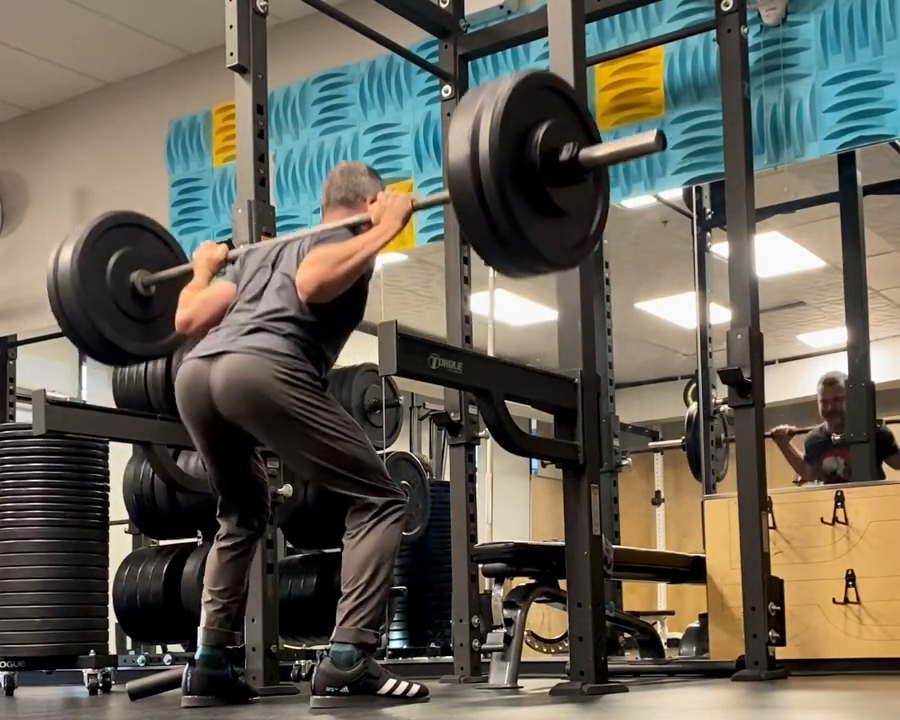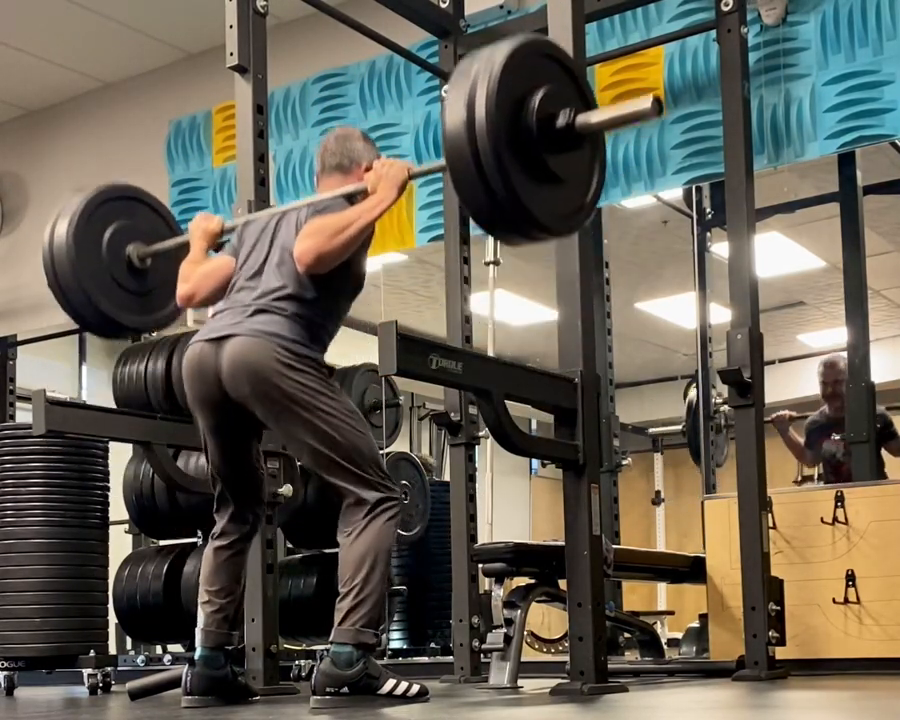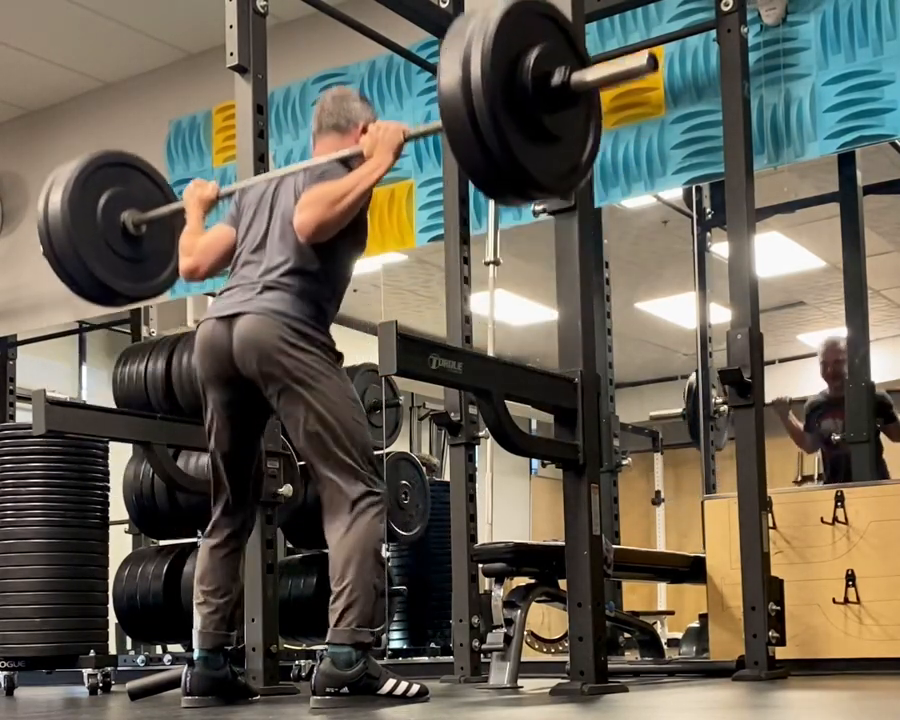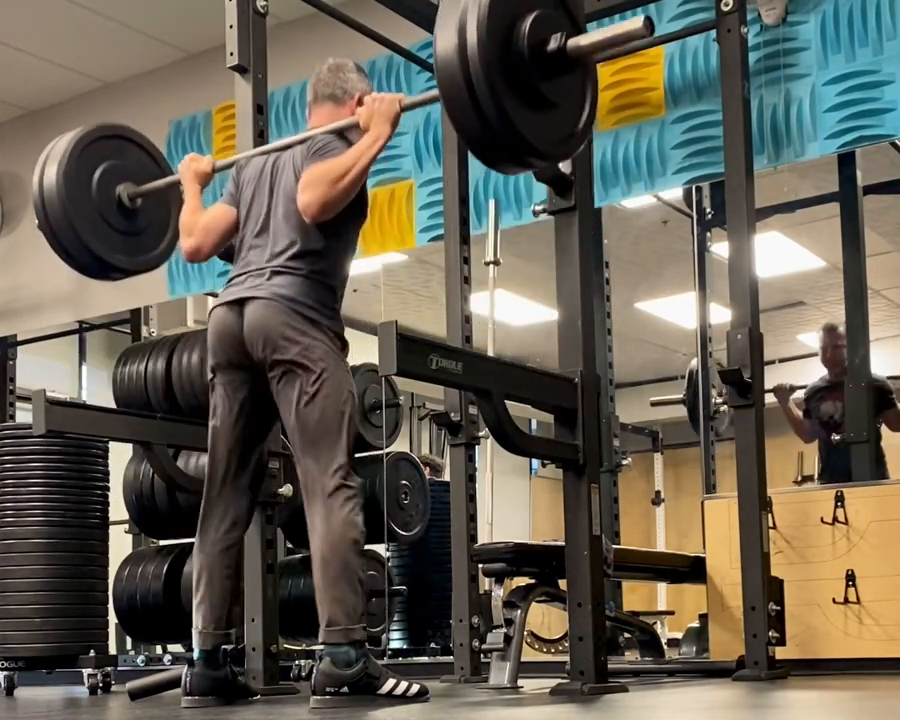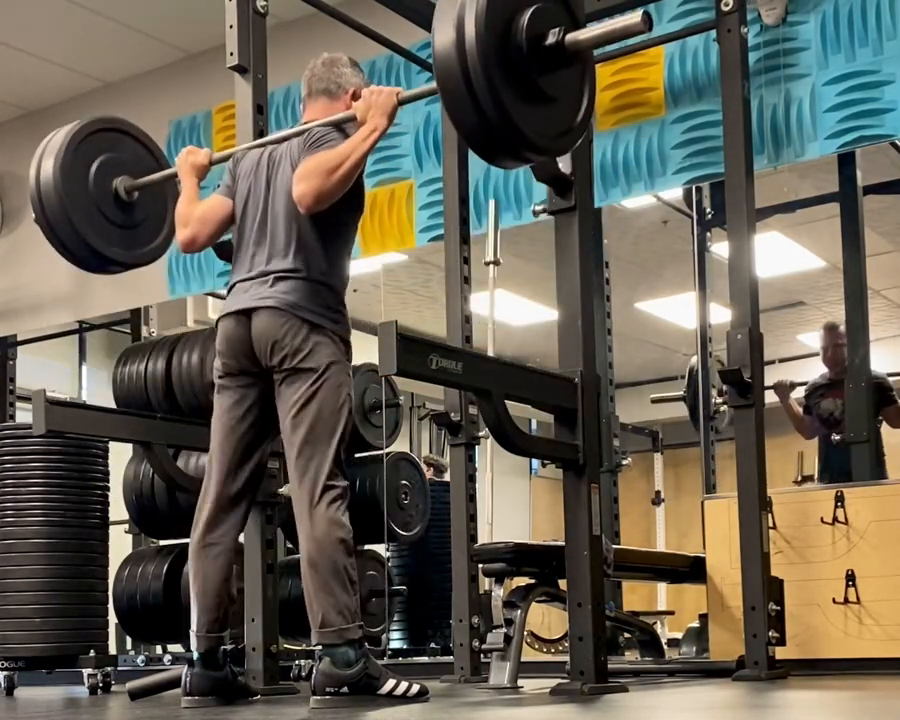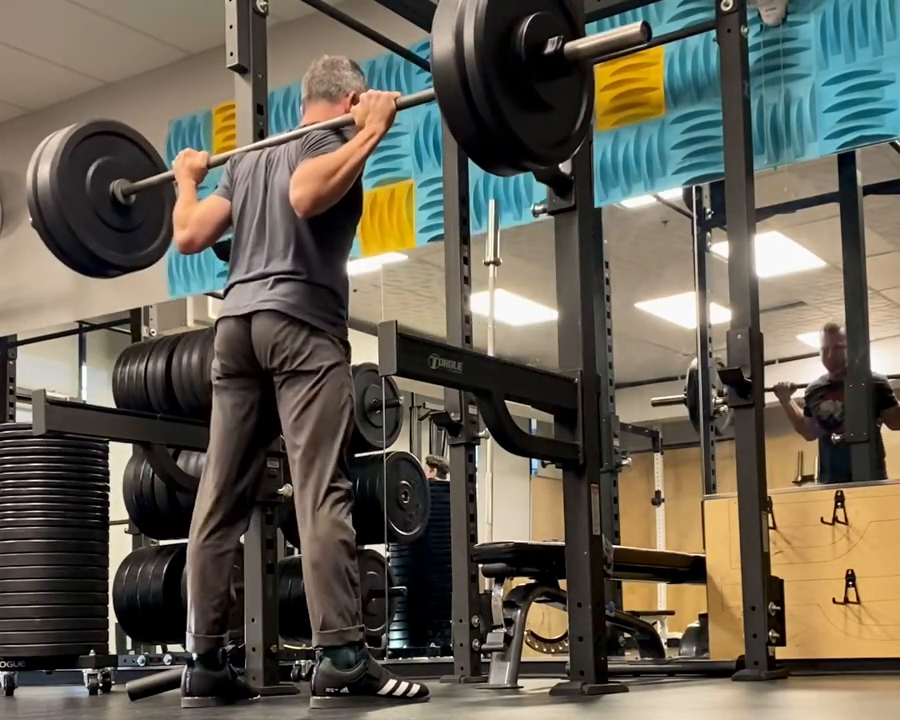
dt=0.1s
person 1, frame 1
left shoulder: (265, 250)
right shoulder: (353, 239)
left elbow: (188, 318)
right elbow: (313, 283)
left wrist: (205, 271)
right wrist: (388, 228)
left hip: (194, 374)
right hip: (264, 371)
left knee: (242, 517)
right knee: (378, 501)
left ankle: (210, 664)
right ankle: (348, 663)
person 1, frame 2
left shoulder: (262, 222)
right shoulder: (352, 209)
left elbow: (189, 292)
right elbow: (310, 255)
left wrist: (202, 241)
right wrist: (384, 198)
left hip: (201, 356)
right hip: (269, 352)
left knee: (238, 510)
right knee: (372, 496)
left ankle: (210, 663)
right ankle: (347, 662)
person 1, frame 3
left shoulder: (257, 187)
right shoulder: (343, 172)
left elbow: (192, 263)
right elbow: (309, 222)
left wrist: (195, 211)
right wrist: (380, 161)
left hip: (215, 331)
right hip: (282, 330)
left knee: (232, 504)
right knee: (355, 493)
left ankle: (208, 661)
right ankle: (345, 660)
person 1, frame 4
left shoulder: (254, 162)
right shoulder: (342, 143)
left elbow: (194, 243)
right elbow: (314, 201)
left wrist: (192, 183)
right wrist: (377, 134)
left hip: (227, 317)
right hip: (291, 315)
left knee: (227, 495)
right knee: (331, 487)
left ankle: (209, 660)
right ankle: (343, 659)
person 1, frame 5
left shoulder: (249, 157)
right shoulder: (336, 137)
left elbow: (191, 234)
right elbow: (309, 192)
left wrist: (189, 177)
right wrist: (374, 127)
left hip: (237, 320)
right hip: (298, 320)
left knee: (223, 496)
right knee: (318, 492)
left ankle: (206, 662)
right ankle: (341, 660)
person 1, frame 6
left shoulder: (247, 160)
right shoulder: (334, 141)
left elbow: (188, 235)
right elbow: (306, 196)
left wrist: (186, 179)
right wrist: (372, 132)
left hip: (235, 323)
right hip: (298, 322)
left knee: (221, 499)
right knee: (321, 494)
left ankle: (205, 662)
right ankle: (342, 661)
